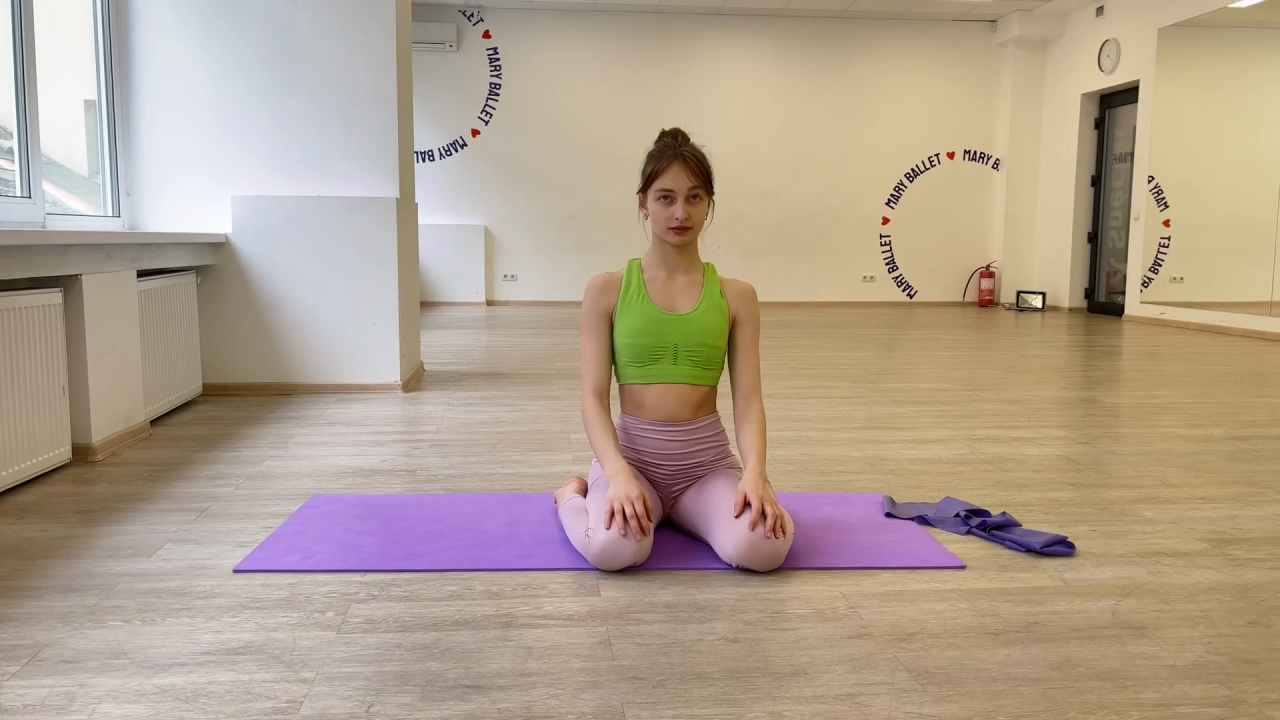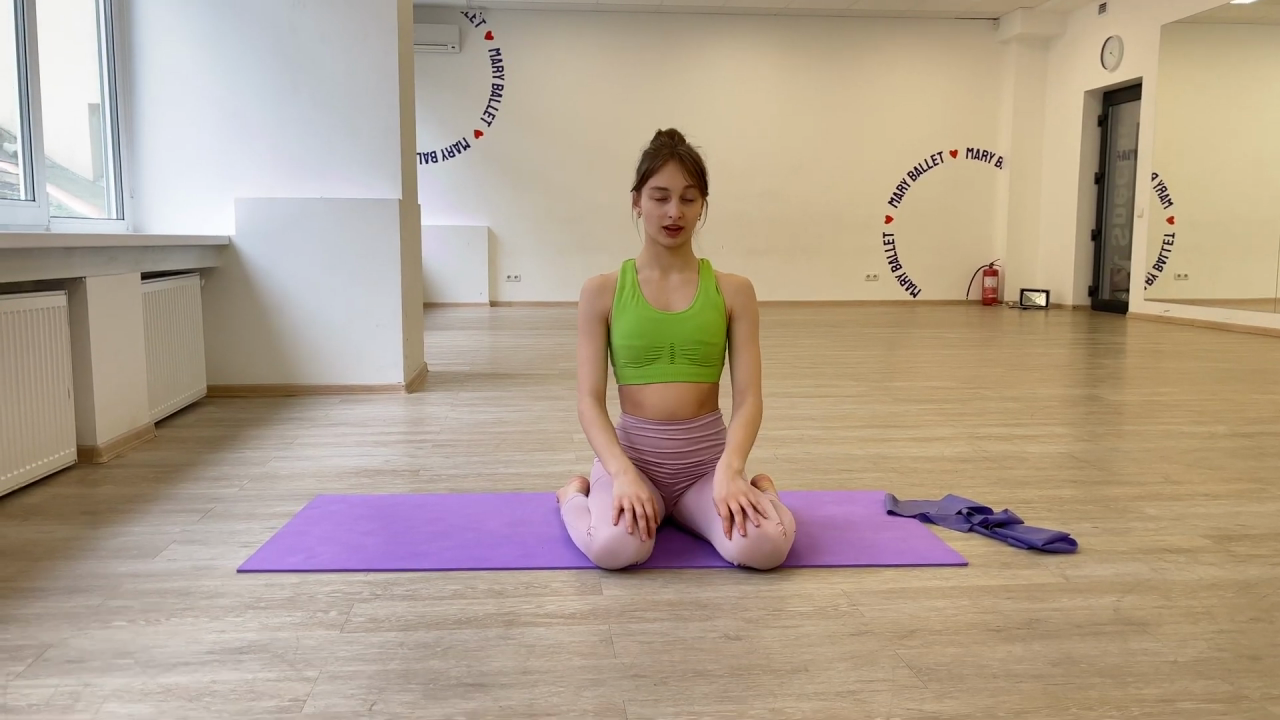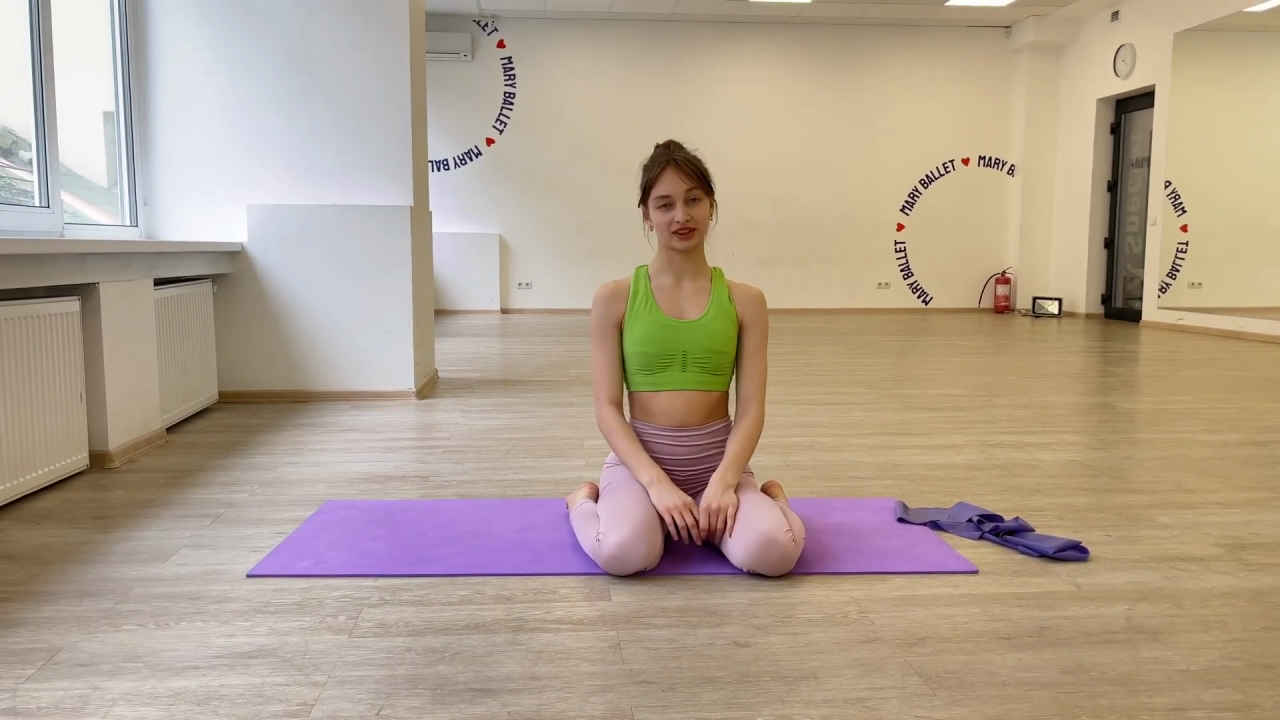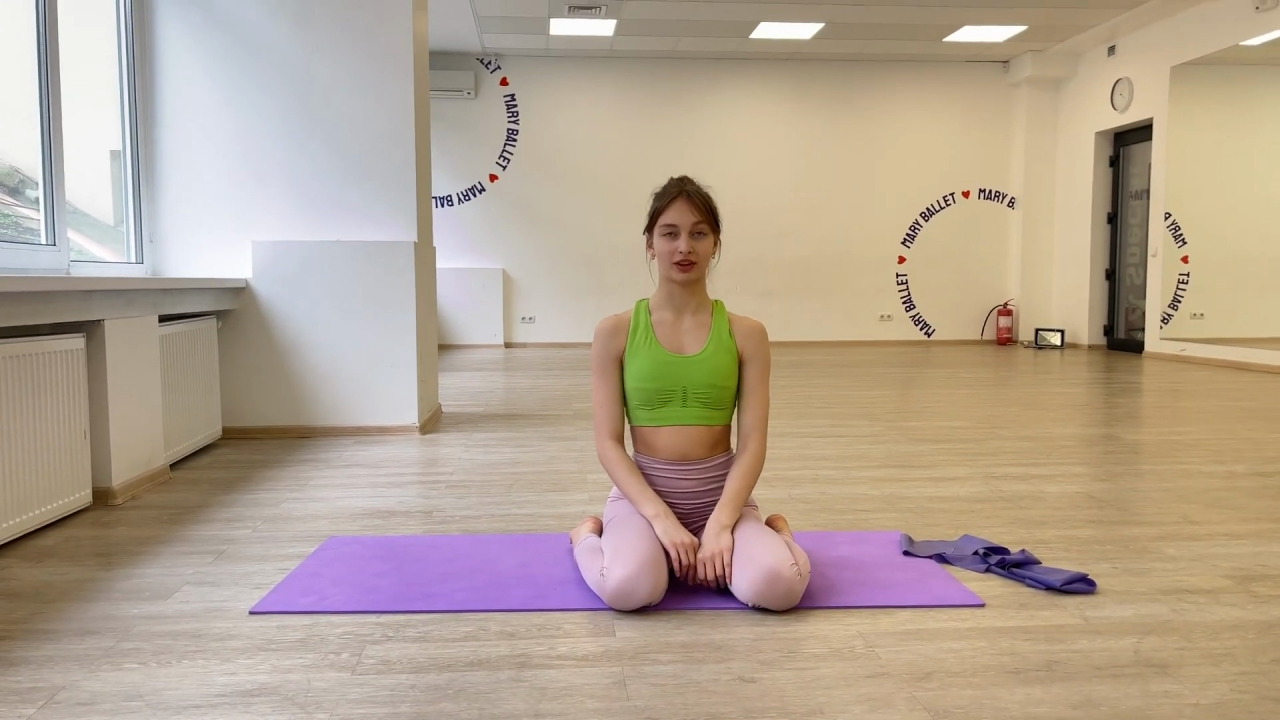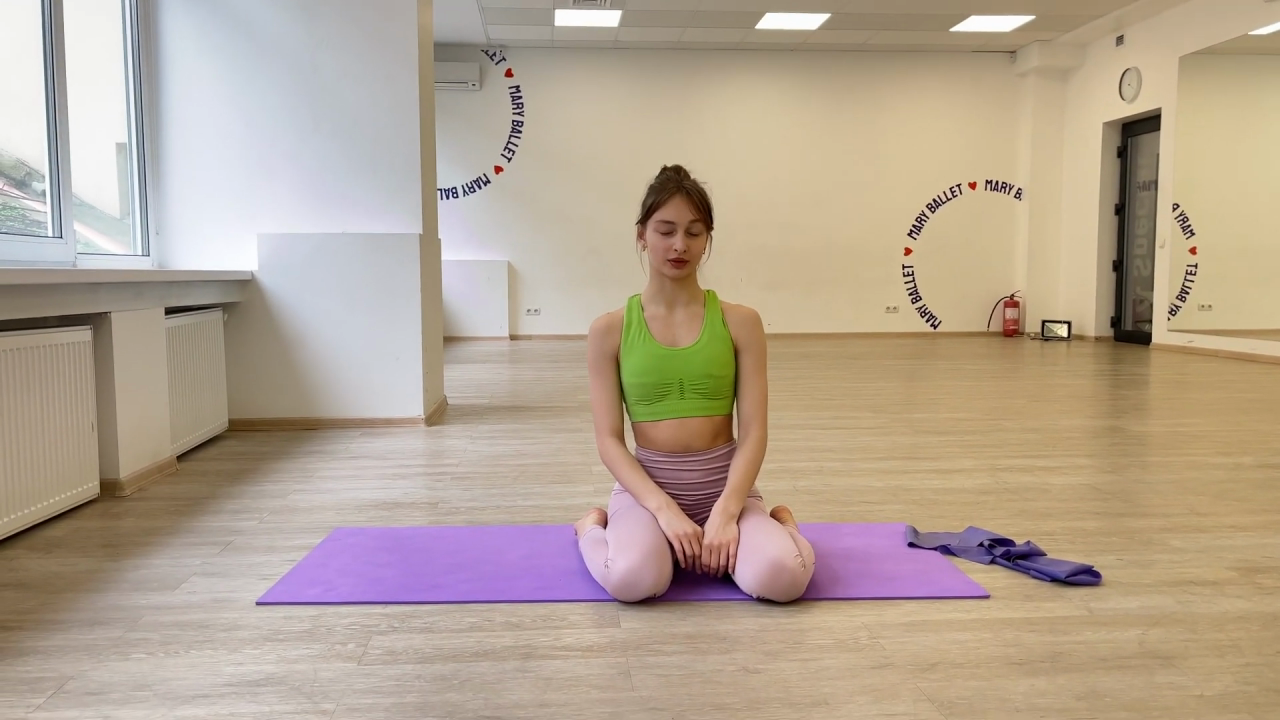
dt=1s
person 1, frame 1
left shoulder: (736, 297)
right shoulder: (606, 290)
left elbow: (748, 400)
right elbow: (594, 398)
left wrist: (754, 473)
right wrist: (617, 475)
left hip: (708, 457)
right hip: (632, 452)
left knee: (761, 546)
right knee: (613, 548)
left ankle: (682, 510)
right ankle: (574, 496)
person 1, frame 2
left shoulder: (733, 291)
right shoulder: (602, 291)
left elbow: (748, 397)
right elbow: (590, 399)
left wrist: (729, 470)
right wrist: (622, 473)
left hip: (707, 454)
right hip: (633, 450)
left knee: (764, 546)
right knee: (614, 547)
left ankle: (757, 491)
right ankle: (575, 495)
person 1, frame 3
left shoulder: (745, 301)
right shoulder: (615, 297)
left elbow: (751, 409)
right elbow: (607, 408)
left wrist: (724, 481)
right wrist: (657, 481)
left hip: (717, 458)
right hip: (640, 458)
left knee: (772, 552)
right knee: (623, 553)
left ankle: (769, 498)
right ankle: (584, 502)
person 1, frame 4
left shoulder: (746, 334)
right shoulder: (615, 332)
left elbow: (752, 444)
right elbow: (608, 443)
left wrist: (720, 523)
right wrist: (661, 517)
left hip: (721, 493)
right hip: (642, 492)
left knee: (776, 586)
right knee: (628, 587)
left ankle: (774, 532)
right ankle: (588, 536)
person 1, frame 5
left shoulder: (741, 323)
right shoulder: (609, 330)
left elbow: (753, 432)
right elbow: (609, 440)
left wrist: (725, 512)
right wrist: (664, 509)
left hip: (724, 483)
right hip: (646, 484)
left knee: (779, 577)
right knee: (633, 579)
left ankle: (778, 523)
right ankle: (594, 527)
